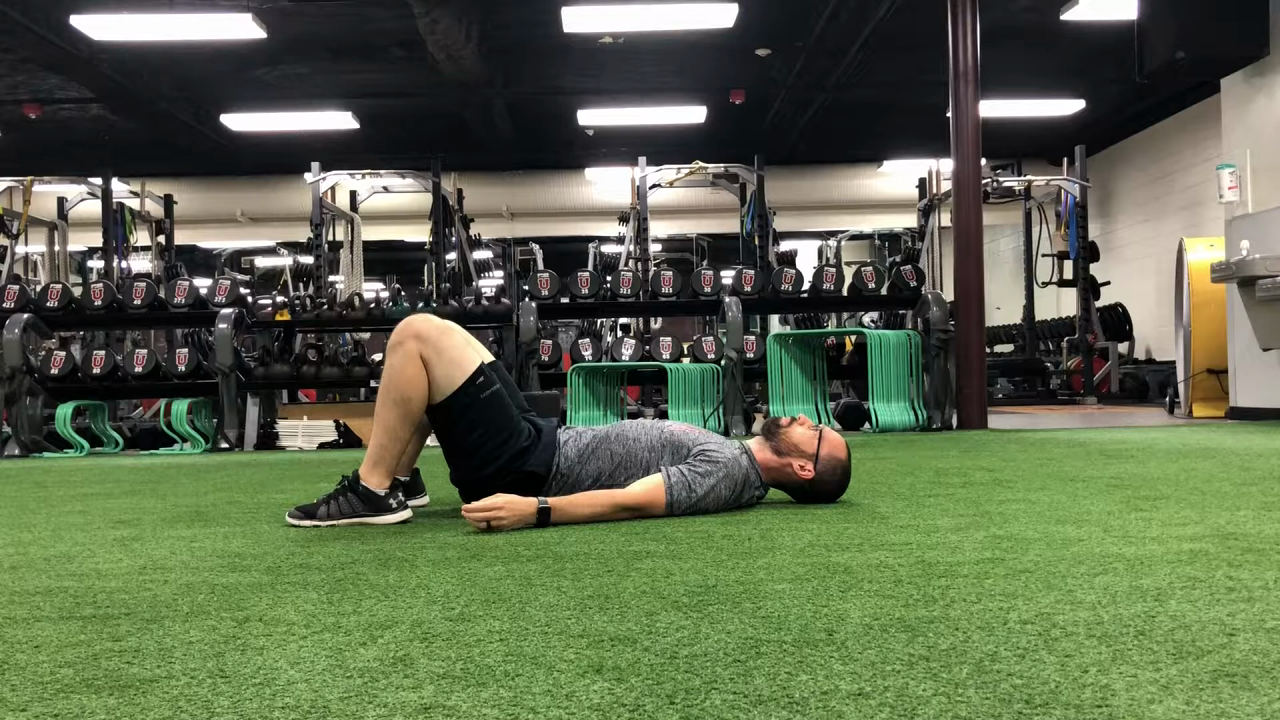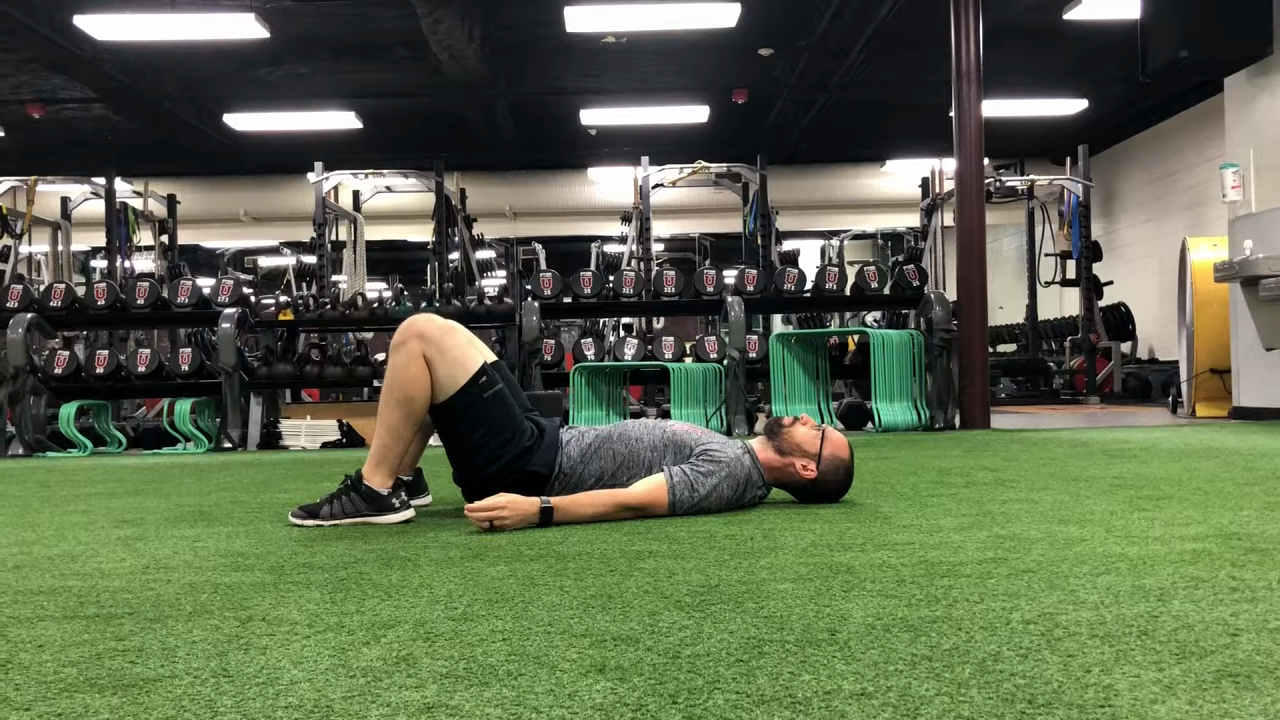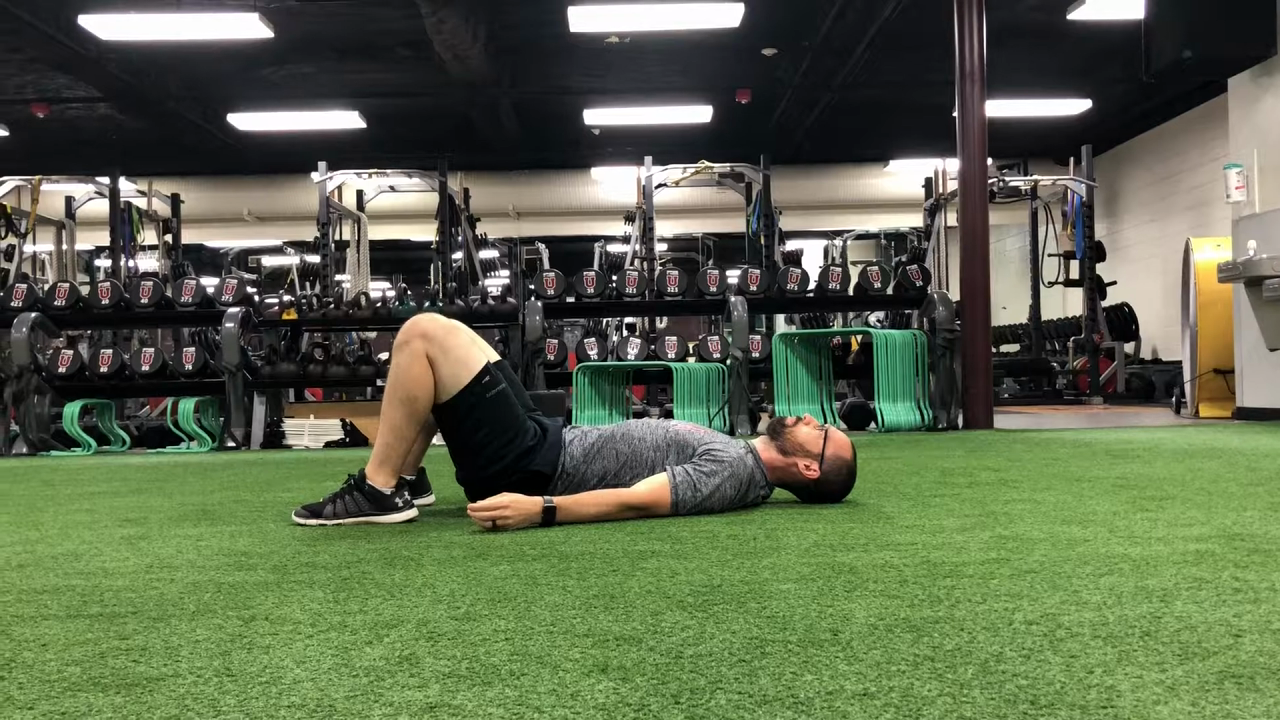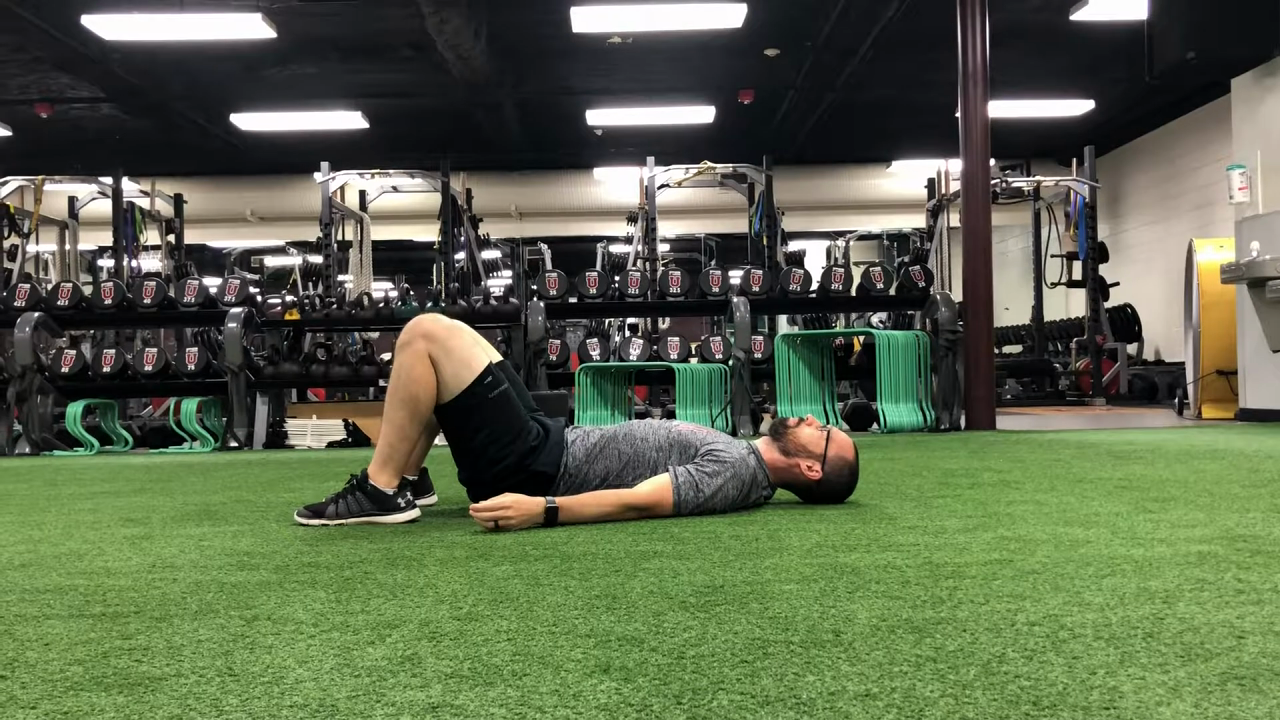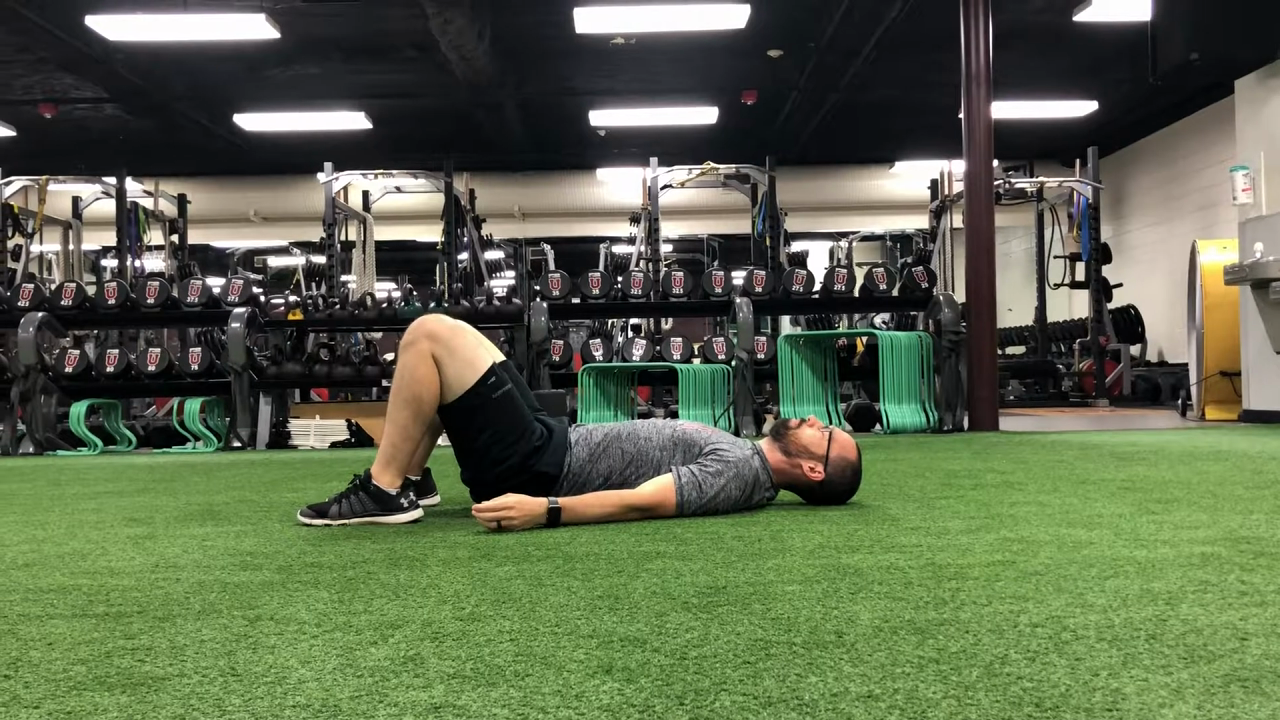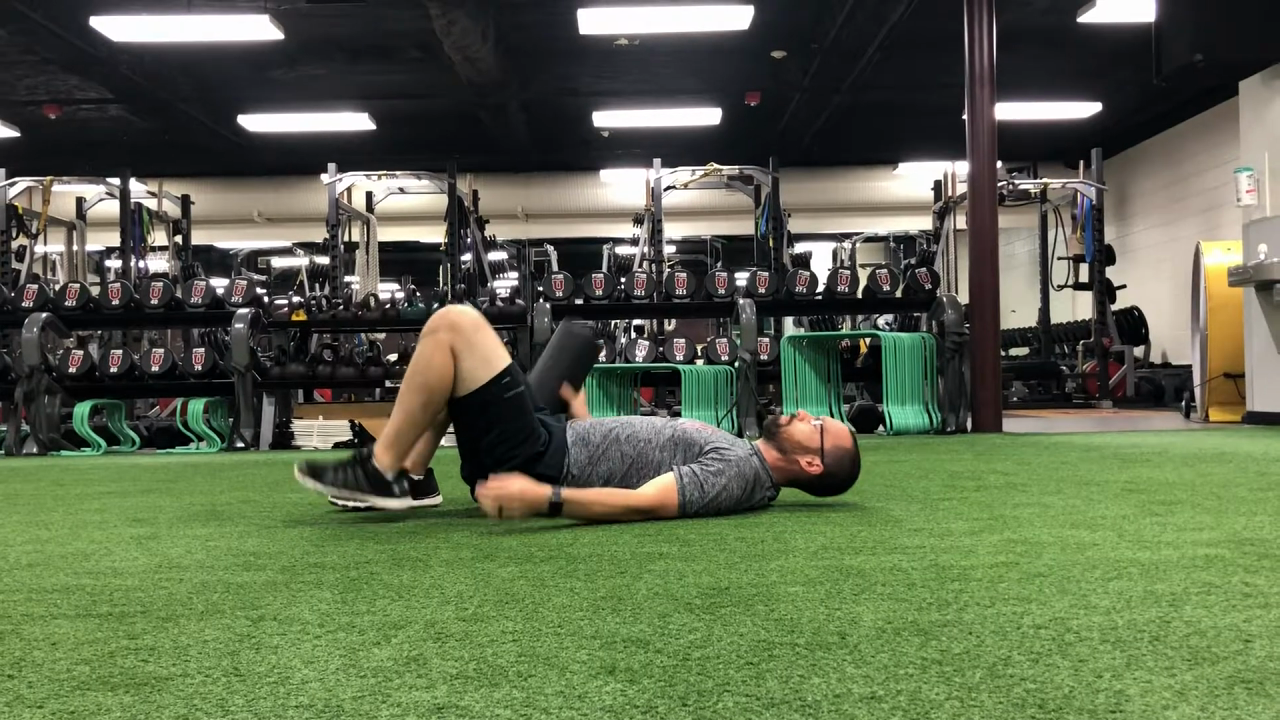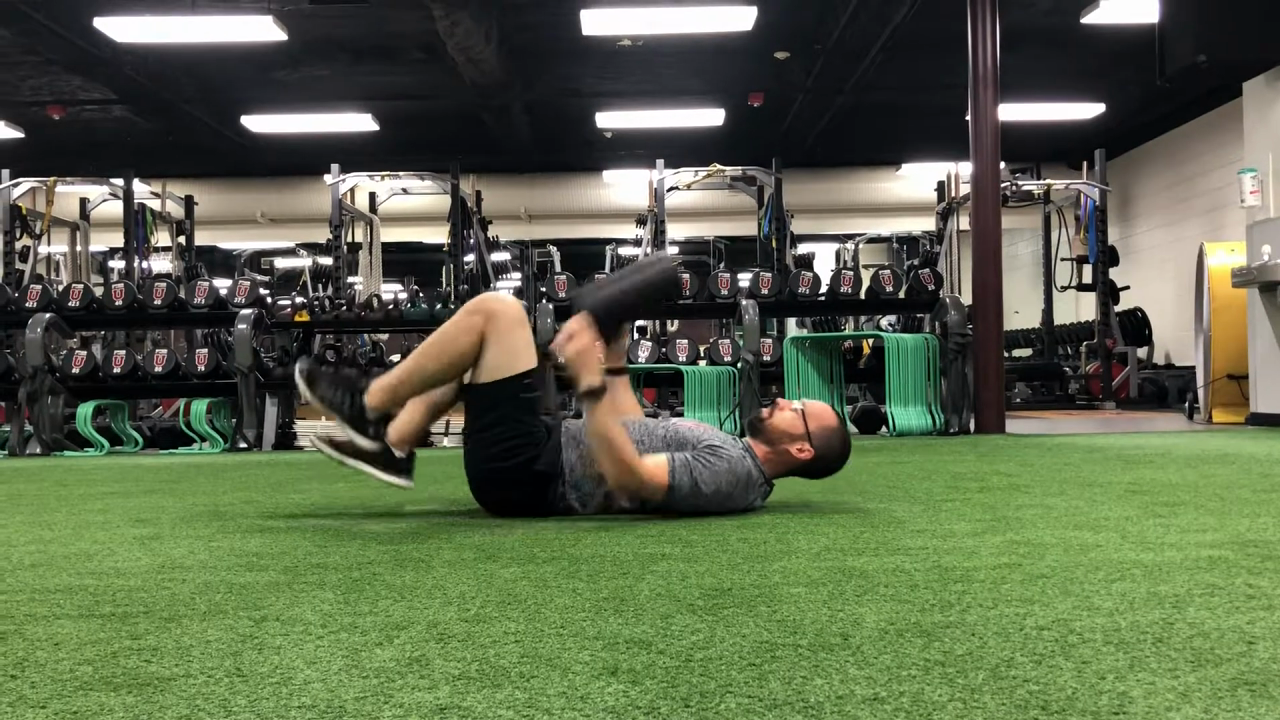
dt=0.2s
person 1, frame 1
left shoulder: (728, 471)
right shoulder: (728, 455)
left elbow: (629, 501)
left wrist: (533, 509)
left hip: (525, 468)
right hip: (546, 438)
left knee: (417, 334)
right knee: (434, 340)
left ankle: (373, 490)
right ankle: (399, 478)
person 1, frame 2
left shoulder: (731, 471)
right shoulder: (732, 455)
left elbow: (631, 501)
left wrist: (535, 509)
left hip: (525, 469)
right hip: (548, 441)
left knee: (419, 334)
right knee: (438, 337)
left ankle: (377, 490)
right ankle: (401, 477)
person 1, frame 3
left shoulder: (734, 471)
right shoulder: (735, 456)
left elbow: (634, 501)
left wrist: (537, 507)
left hip: (527, 468)
right hip: (551, 440)
left knee: (423, 333)
right knee: (442, 334)
left ankle: (379, 491)
right ankle: (405, 477)
person 1, frame 4
left shoulder: (737, 470)
right shoulder: (737, 454)
left elbow: (637, 501)
left wrist: (540, 508)
left hip: (531, 467)
right hip: (553, 439)
left knee: (425, 334)
right knee: (442, 338)
left ankle: (382, 490)
right ankle: (407, 477)
person 1, frame 5
left shoulder: (739, 471)
right shoulder: (740, 455)
left elbow: (638, 503)
left wrist: (542, 509)
left hip: (533, 467)
right hip: (556, 440)
left knee: (428, 335)
right knee: (444, 338)
left ankle: (385, 490)
right ankle: (409, 477)
person 1, frame 6
left shoulder: (739, 473)
right shoulder: (738, 458)
left elbow: (639, 503)
left wrist: (545, 497)
right wrist: (579, 410)
left hip: (536, 464)
right hip: (558, 443)
left knee: (452, 324)
right knee: (459, 336)
left ankle: (381, 472)
right ankle: (407, 475)
person 1, frame 7
left shoulder: (732, 473)
right shoulder: (733, 457)
left elbow: (626, 478)
left wrist: (592, 379)
right wrist: (614, 362)
left hip: (524, 472)
right hip: (537, 442)
left knee: (495, 309)
right knee: (477, 343)
left ankle: (366, 409)
right ankle: (391, 448)
